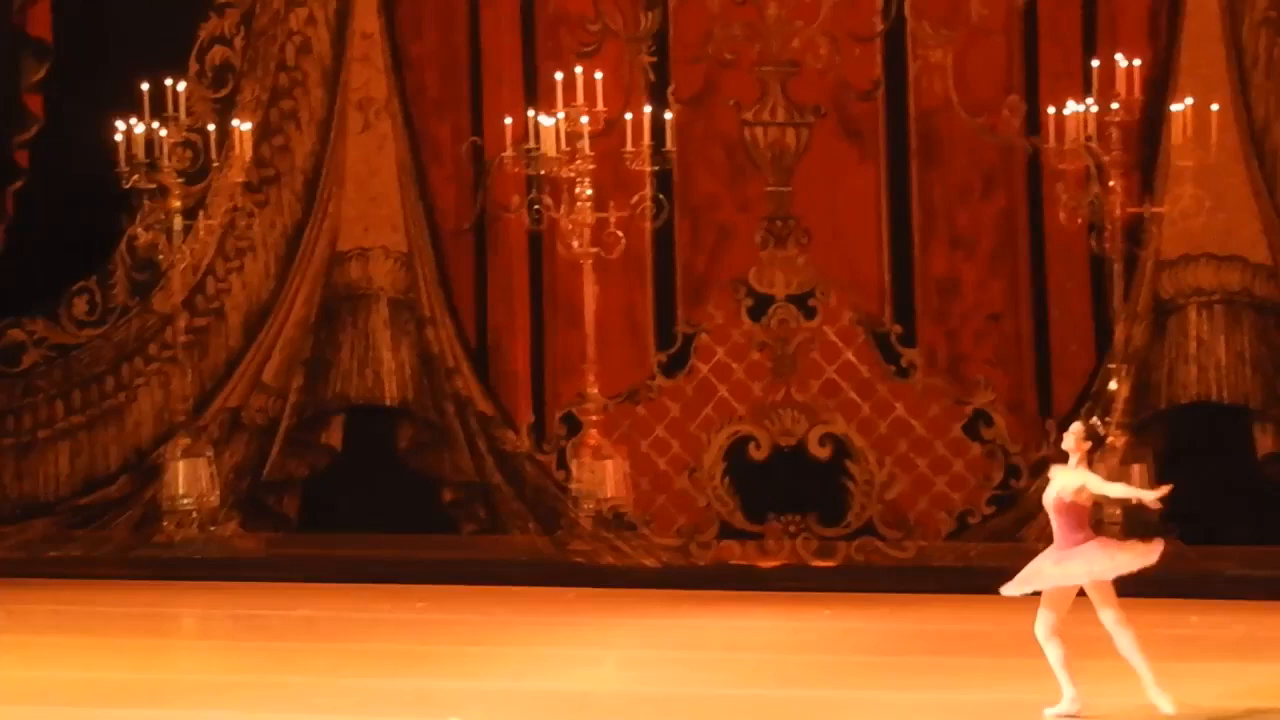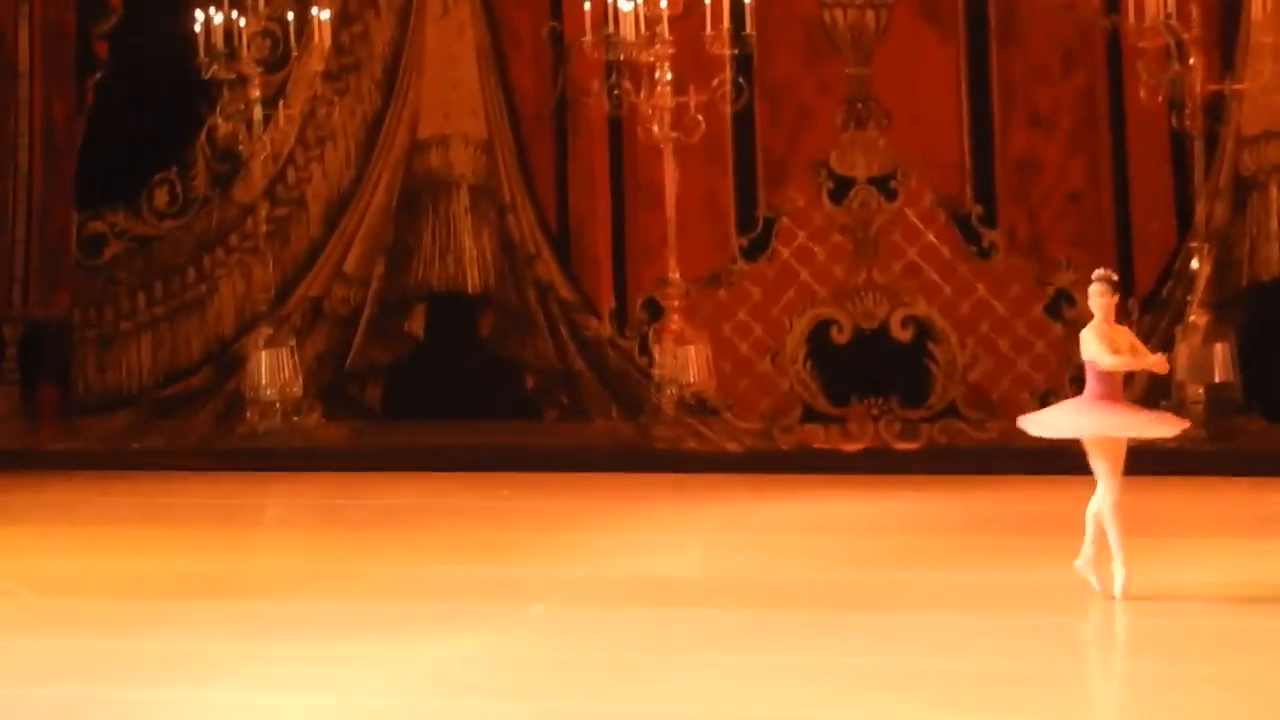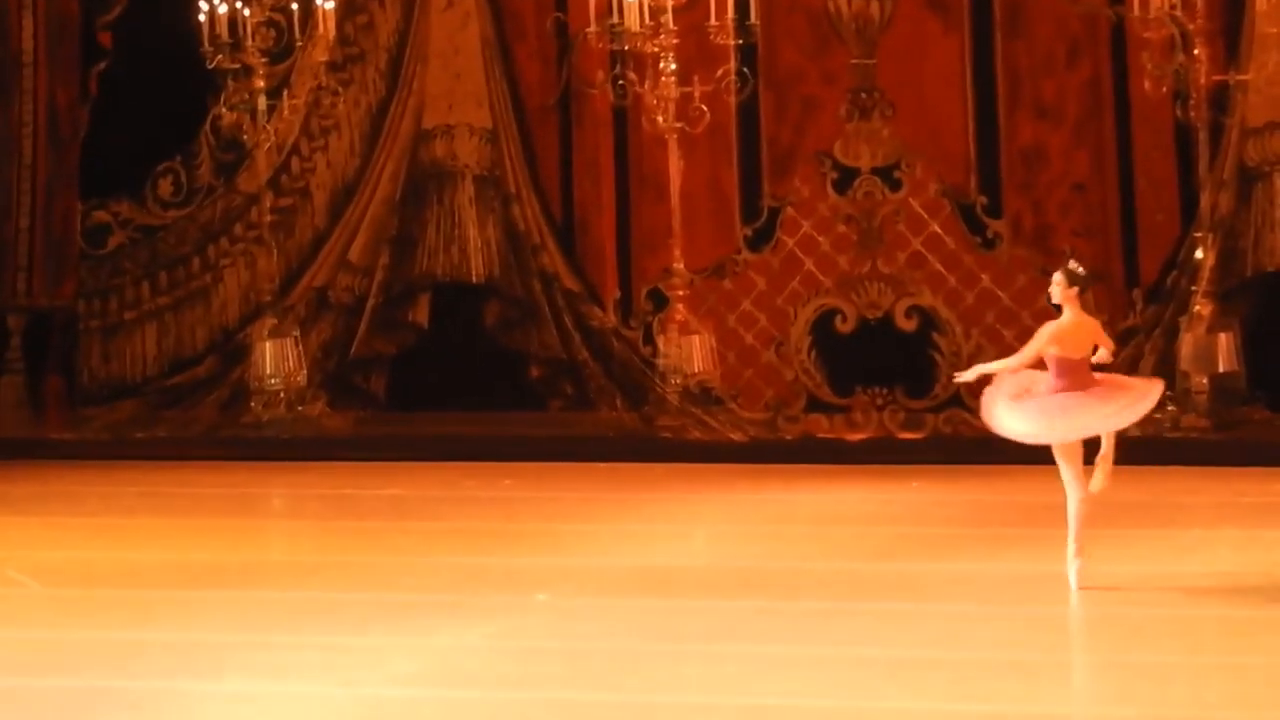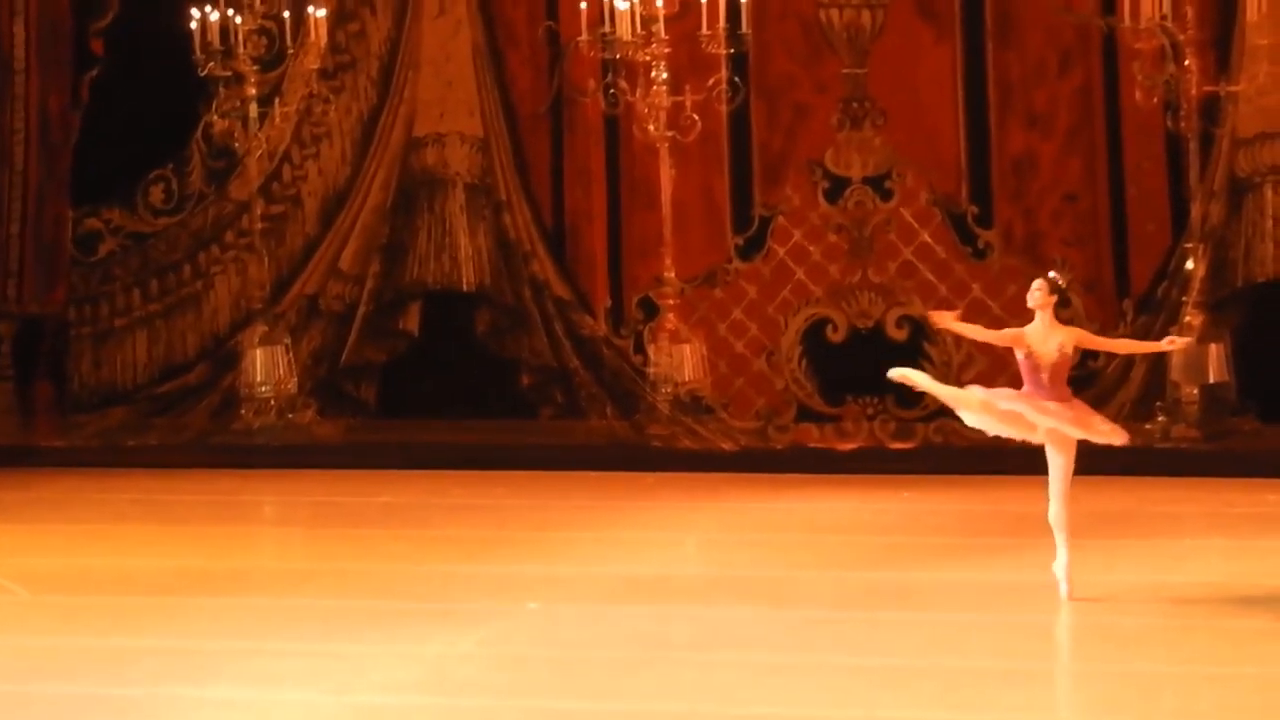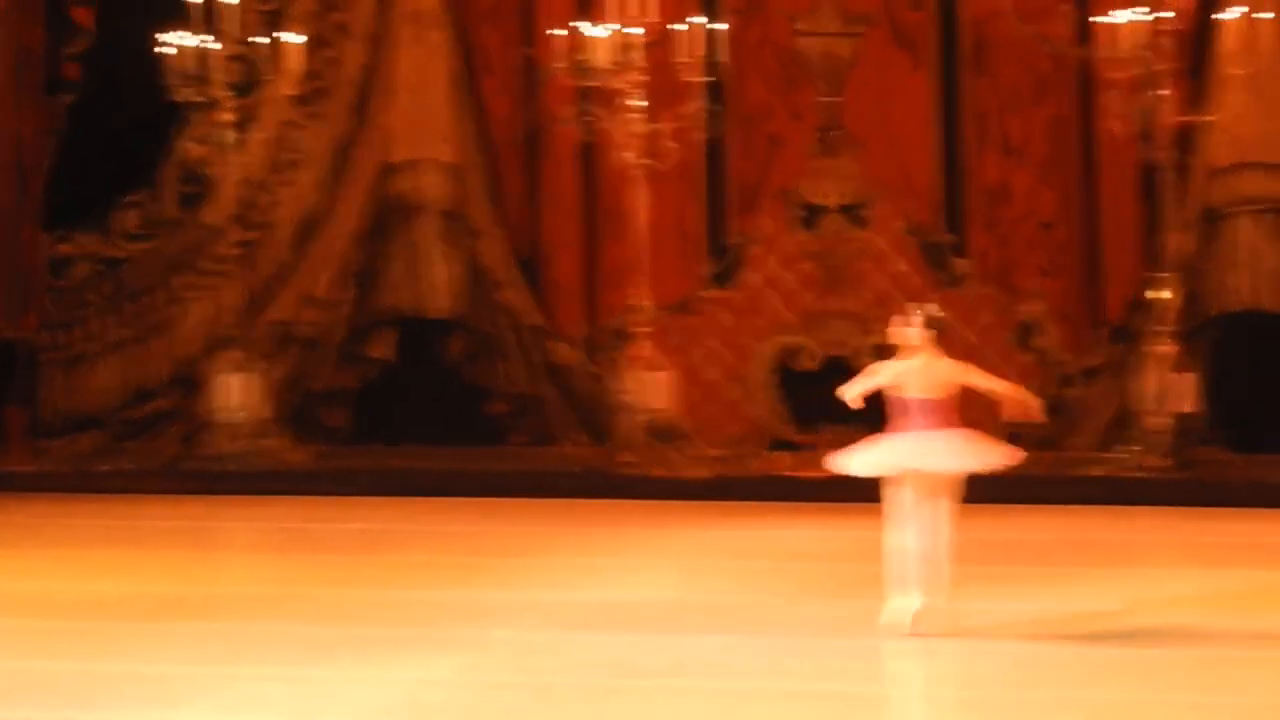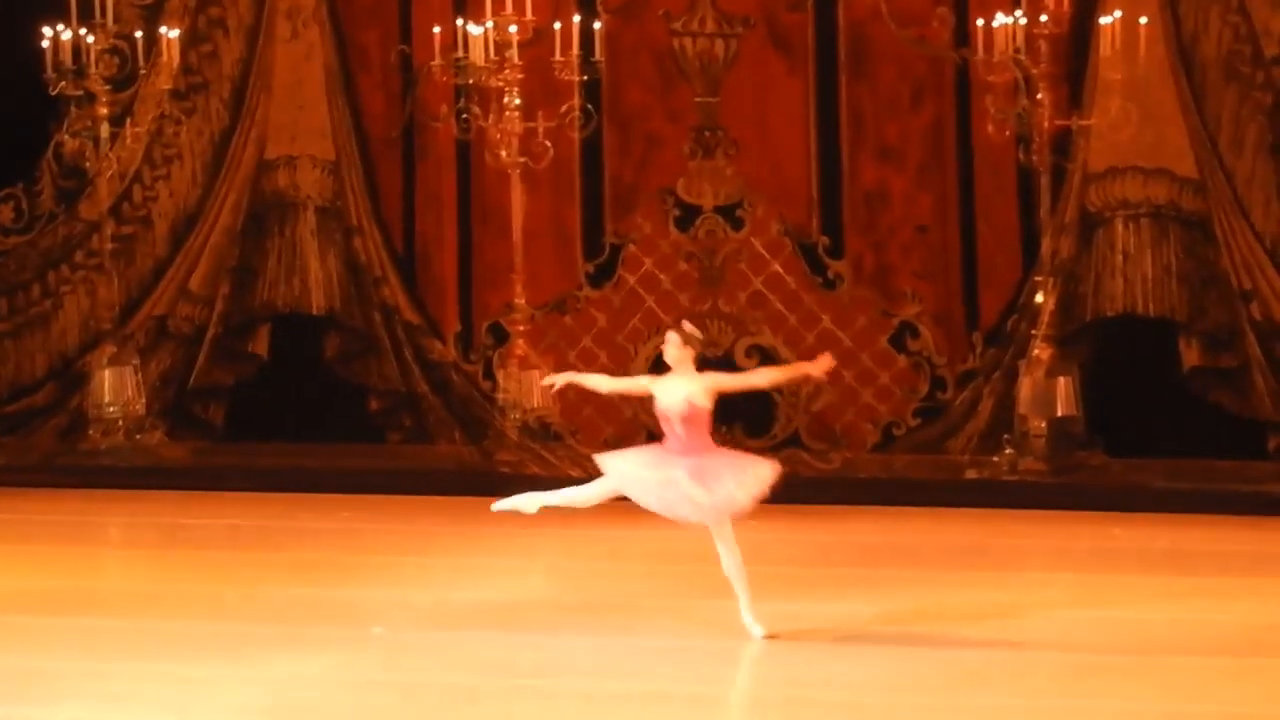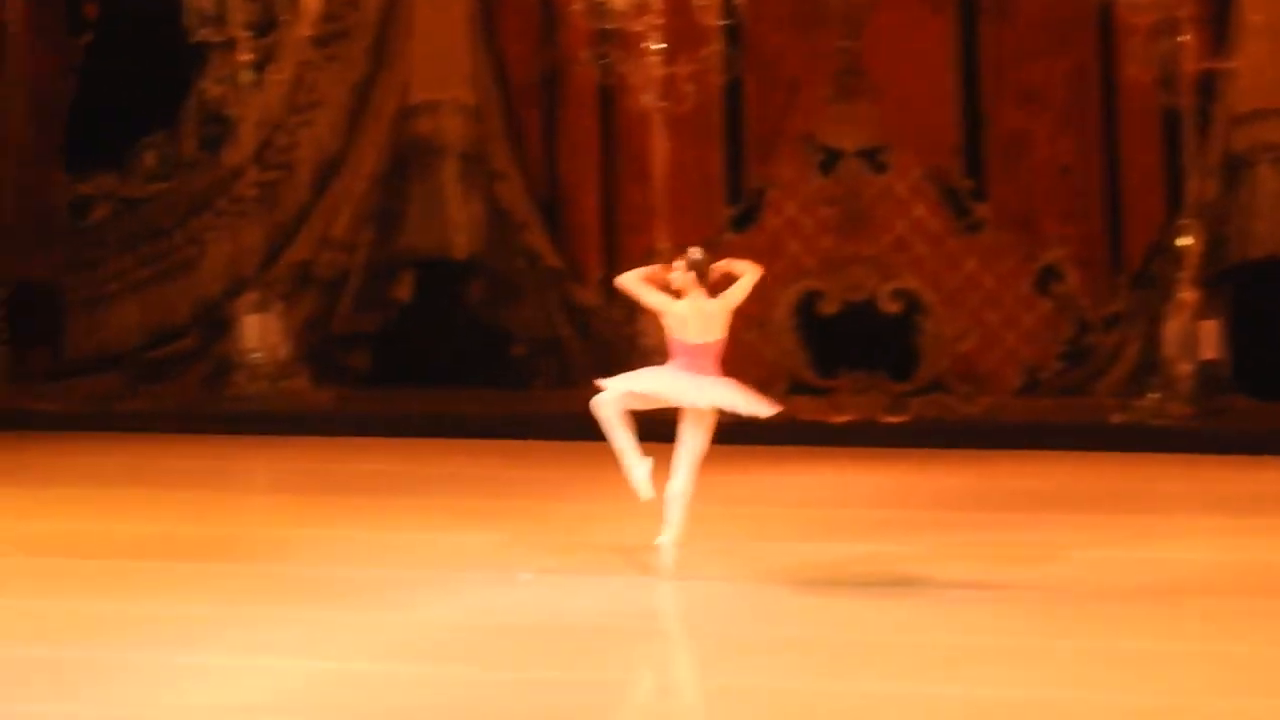
dt=0.7s
person 1, frame 1
left shoulder: (1084, 477)
right shoulder: (1061, 473)
left elbow: (1111, 487)
left wrist: (1144, 494)
left hip: (1087, 556)
right hip: (1064, 559)
left knee: (1116, 625)
right knee: (1044, 629)
left ankle: (1152, 687)
right ankle: (1070, 697)
person 1, frame 2
left shoulder: (1124, 334)
right shoulder: (1089, 333)
left elbow: (1163, 364)
right elbow: (1110, 361)
left wrist: (1156, 363)
right wrist: (1143, 362)
left hip: (1114, 415)
right hip: (1091, 414)
left knee: (1107, 491)
right knee: (1110, 491)
left ankle: (1087, 556)
right ankle: (1120, 565)
person 1, frame 3
left shoulder: (1054, 329)
right shoulder: (1092, 323)
left elbow: (1019, 363)
right elbow: (1109, 348)
left wrist: (980, 369)
left hip: (1066, 405)
right hip: (1090, 391)
left knee: (1073, 484)
left ankle: (1074, 552)
right ankle: (1103, 465)
person 1, frame 4
left shoulder: (1071, 335)
right shoulder: (1019, 335)
left elbow: (1114, 343)
right elbow: (983, 335)
left wrist: (1160, 345)
right wrist: (952, 324)
left hip: (1062, 413)
right hip: (1026, 407)
left knee: (1059, 493)
right knee: (974, 401)
left ankle: (1062, 561)
right ankle: (924, 381)
person 1, frame 5
left shoulder: (889, 369)
right shoulder: (954, 368)
left elbow: (850, 391)
right elbow: (1000, 385)
left wrist: (852, 396)
right wrist: (1027, 401)
left hip: (910, 448)
right hip: (947, 447)
left knee: (899, 523)
right knee: (941, 524)
left ankle: (901, 596)
right ankle: (931, 594)
person 1, frame 6
left shoulder: (708, 382)
right shoulder: (656, 385)
left elbow: (755, 379)
right elbow: (610, 383)
left wrist: (801, 370)
right wrist: (572, 376)
left hip: (704, 467)
right hip: (669, 465)
left knee: (726, 544)
right knee: (600, 492)
left ankle: (747, 612)
right ankle: (531, 501)
person 1, frame 7
left shoulder: (674, 308)
right shoulder: (722, 306)
left elbow: (625, 280)
right elbow: (755, 271)
left wrist: (655, 271)
right wrist: (723, 266)
left hip: (677, 383)
right hip: (707, 389)
left knee: (604, 403)
right knee: (686, 467)
left ankle: (636, 464)
right ankle: (671, 534)
